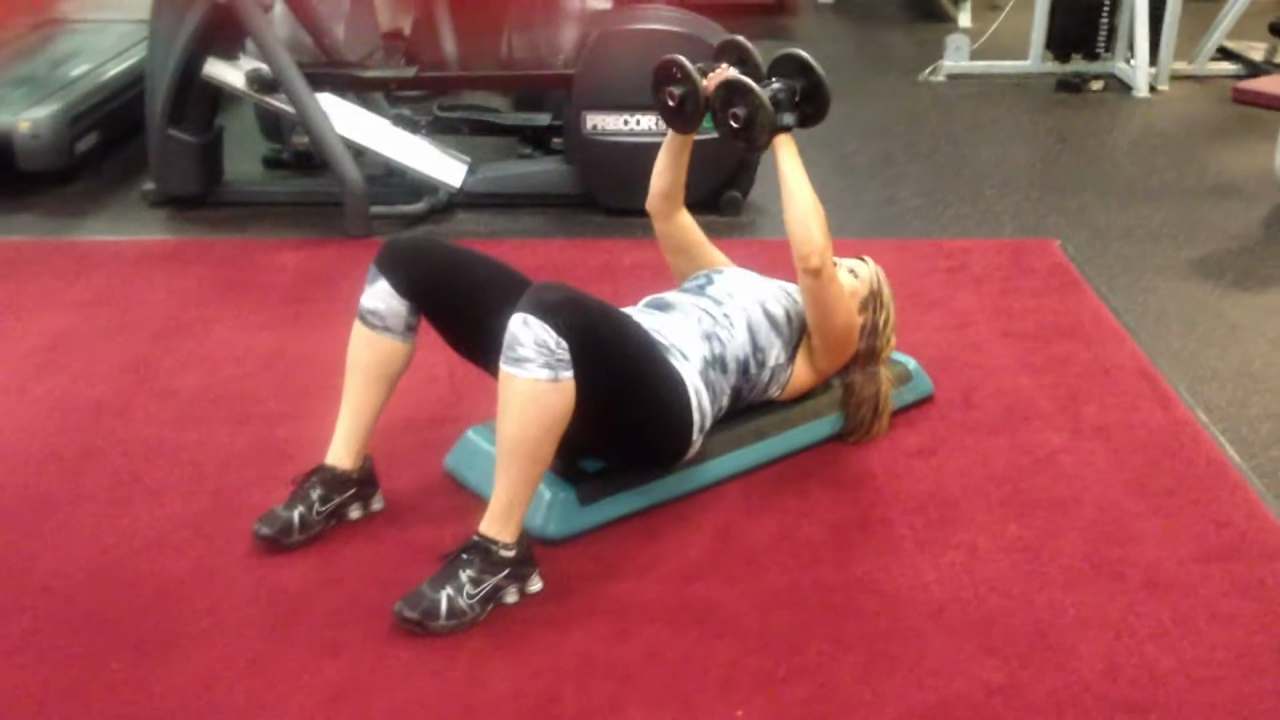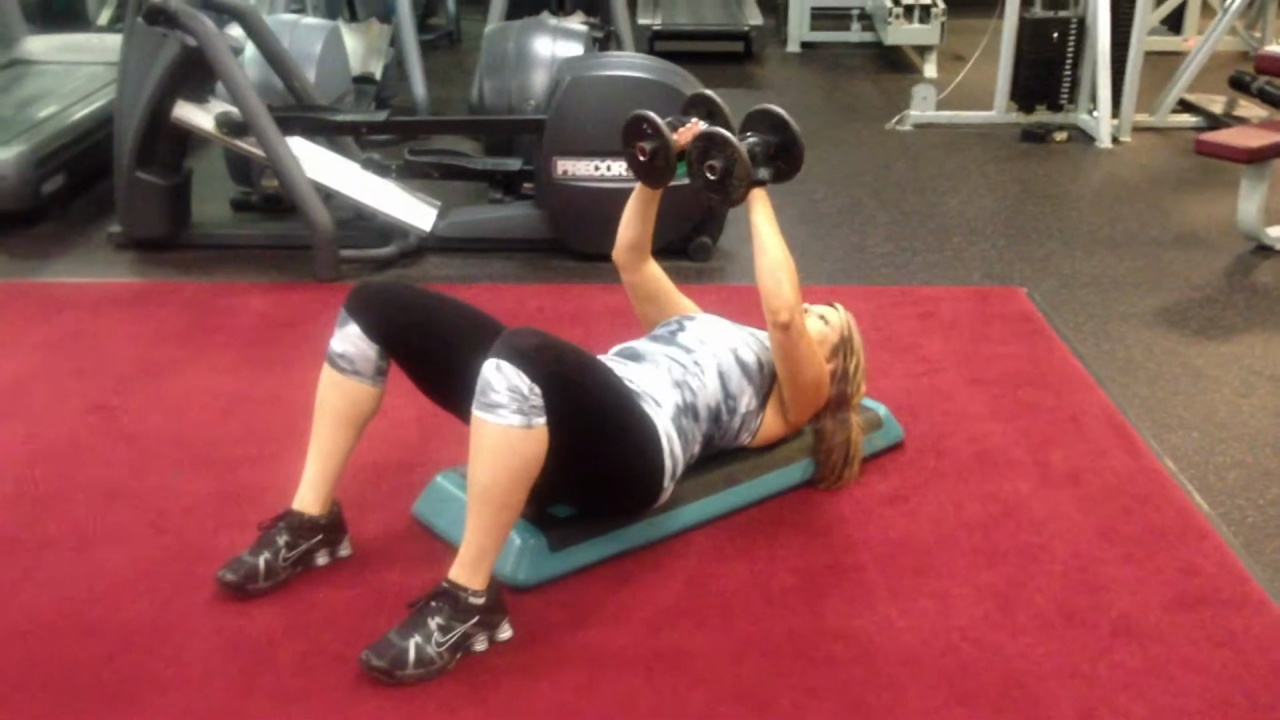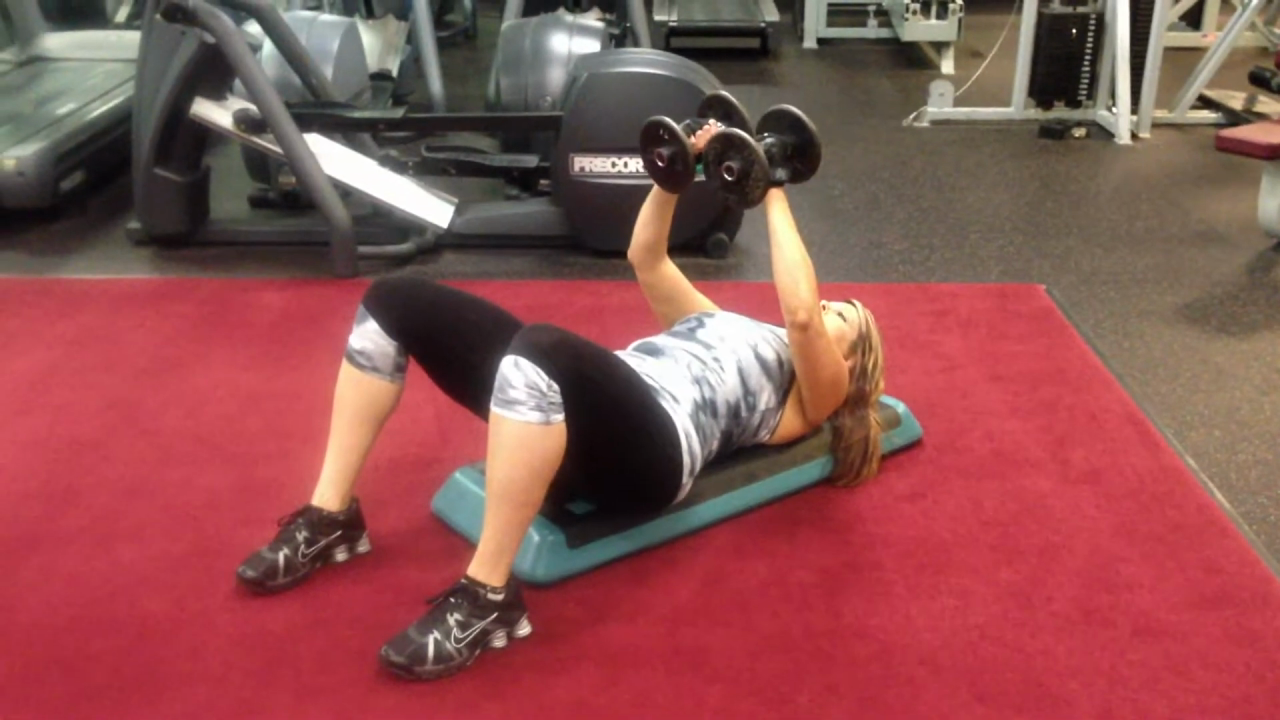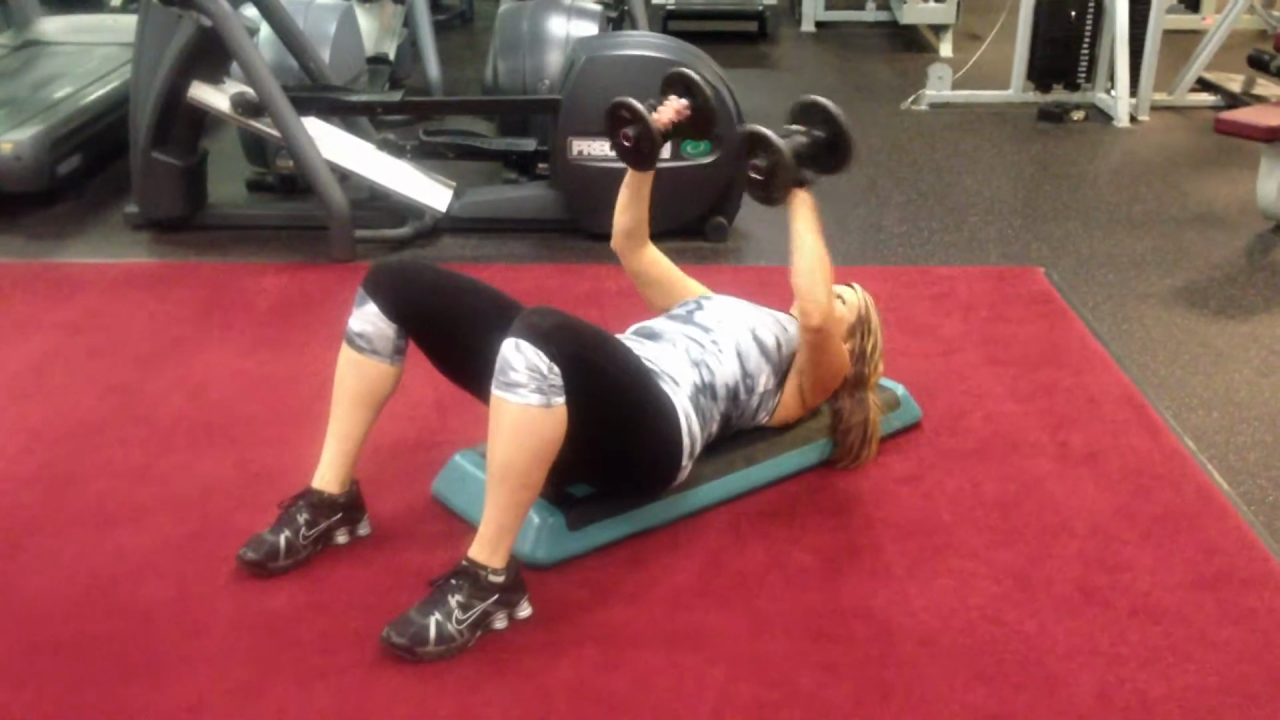
dt=1s
person 1, frame 1
left shoulder: (824, 345)
right shoulder: (742, 285)
left elbow: (811, 258)
right elbow: (665, 211)
left wrist: (783, 141)
left hip: (663, 400)
right hip: (590, 366)
left knee: (548, 306)
right knee: (405, 262)
left ankle: (499, 553)
right ankle: (344, 475)
person 1, frame 2
left shoulder: (796, 393)
right shoulder: (710, 328)
left elbow: (782, 312)
right elbow: (632, 259)
left wrist: (756, 195)
left hip: (636, 446)
right hip: (569, 410)
left knee: (522, 351)
right knee: (376, 305)
left ankle: (468, 599)
right ankle: (311, 522)
person 1, frame 3
left shoulder: (814, 391)
right shoulder: (727, 327)
left elbow: (800, 311)
right elbow: (648, 260)
left wrist: (774, 196)
left hip: (654, 443)
right hip: (588, 406)
left knee: (540, 346)
right knee: (395, 300)
left ankle: (487, 596)
right ankle: (330, 517)
person 1, frame 4
left shoulder: (814, 372)
right shoulder: (718, 307)
left elbow: (816, 318)
right elbow: (631, 246)
left wrist: (801, 195)
left hip: (654, 427)
right hip: (581, 389)
left knee: (540, 331)
right knee: (394, 281)
left ankle: (488, 578)
right ankle: (330, 500)
